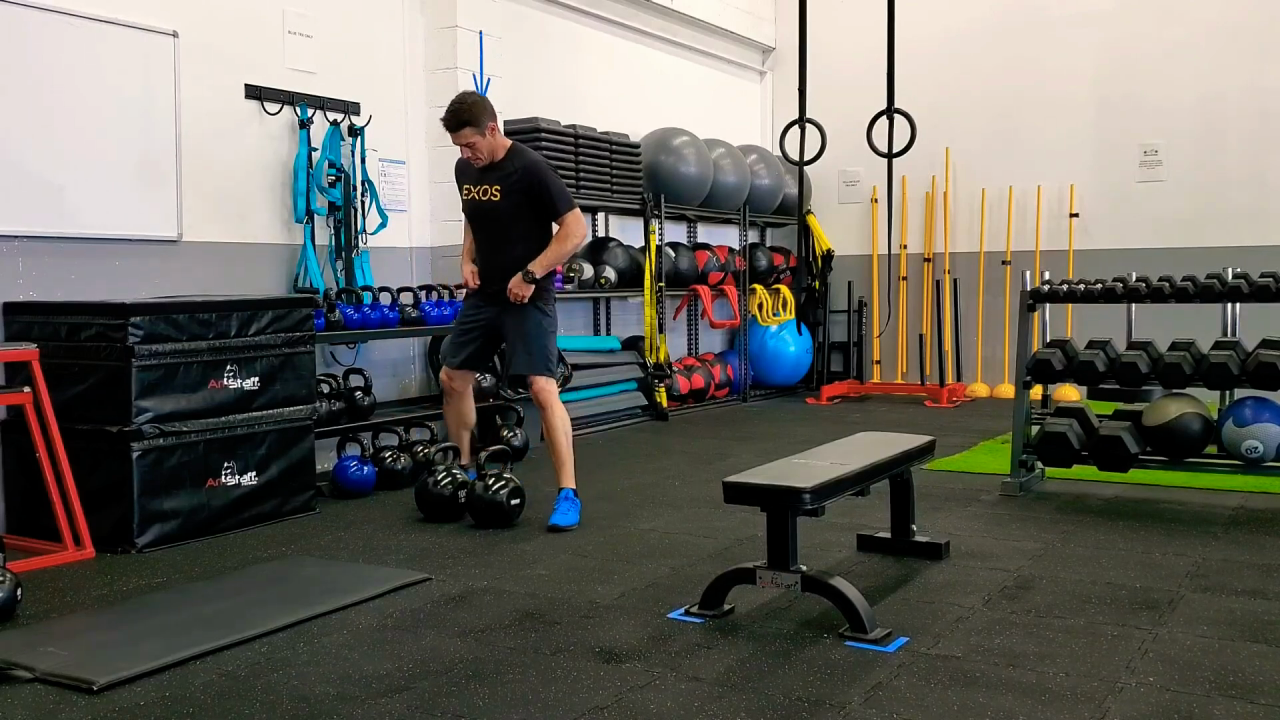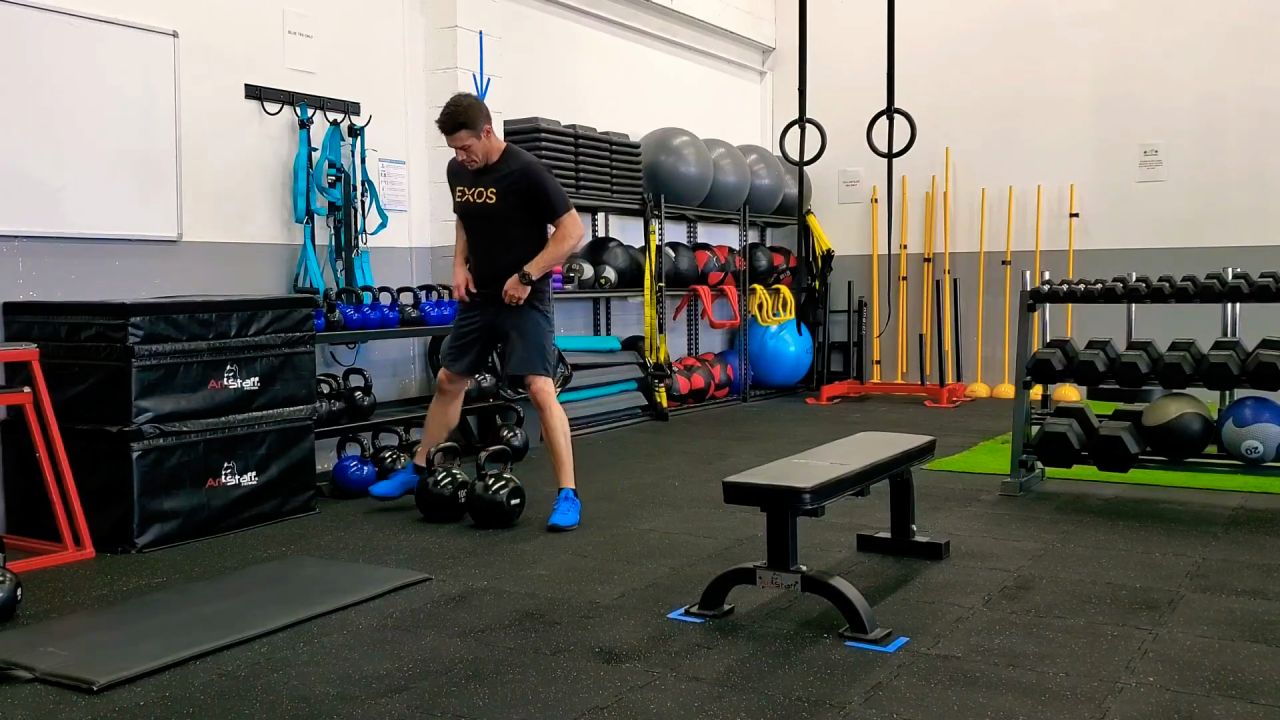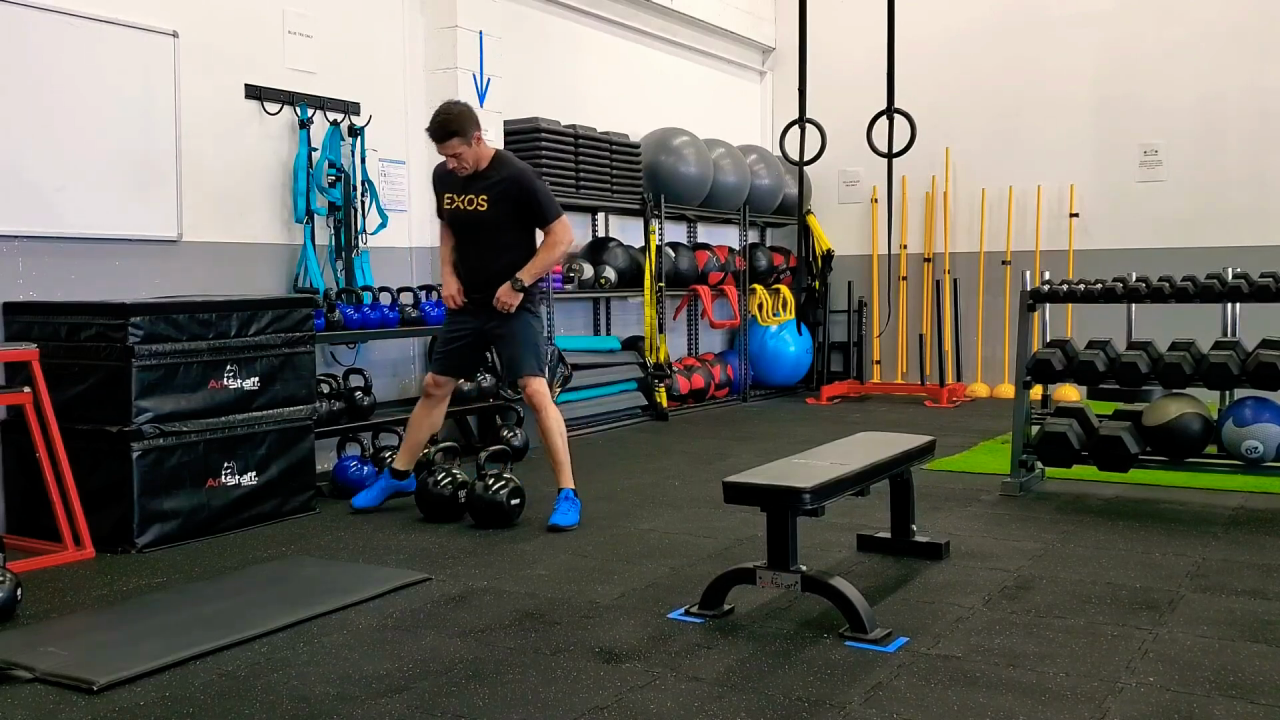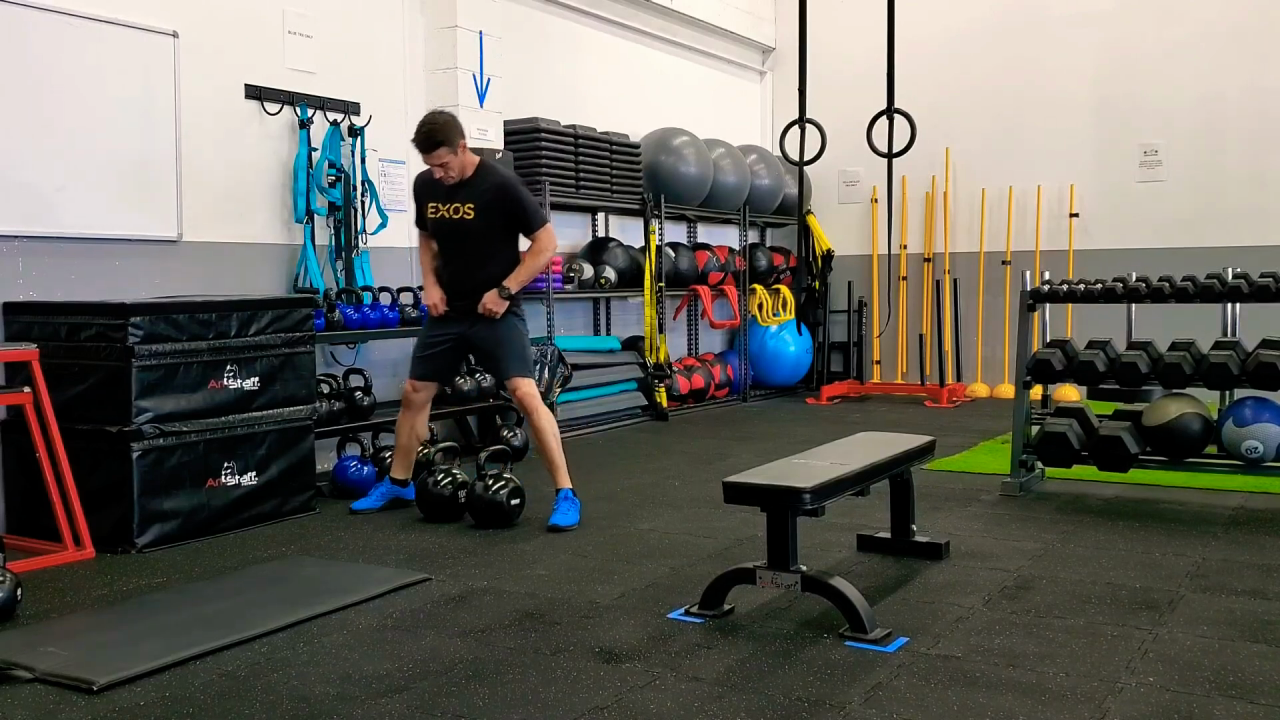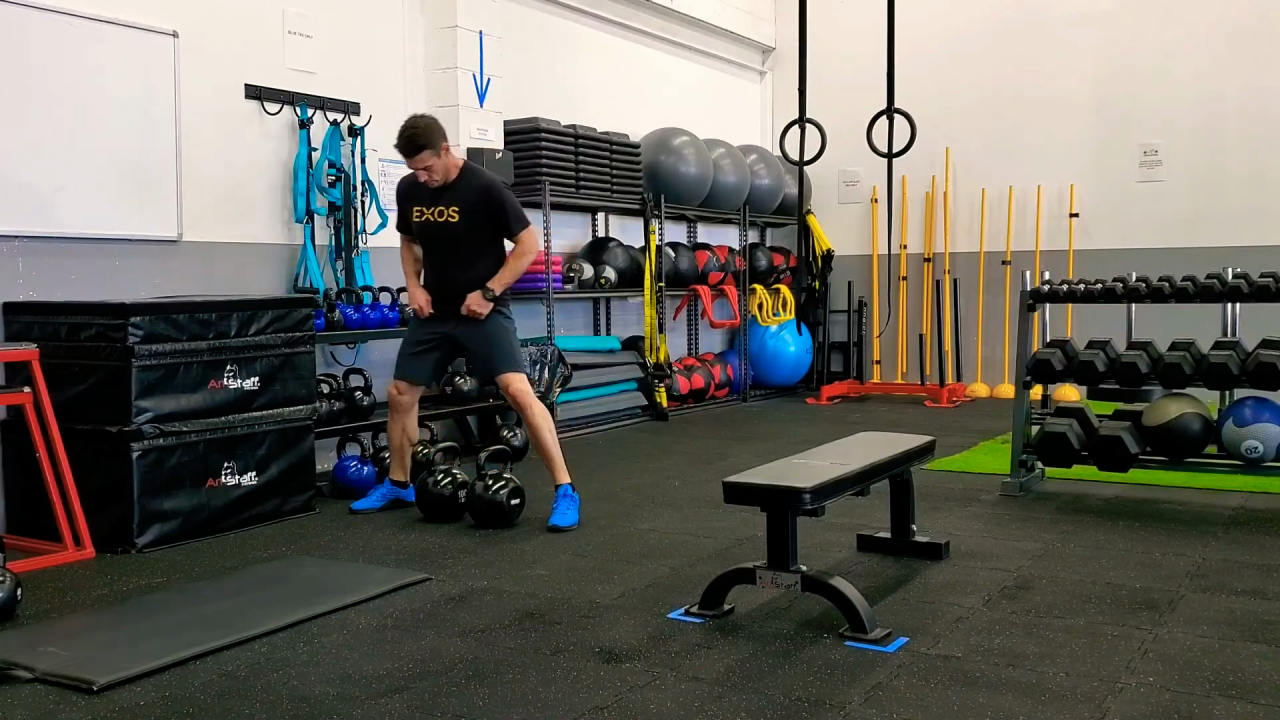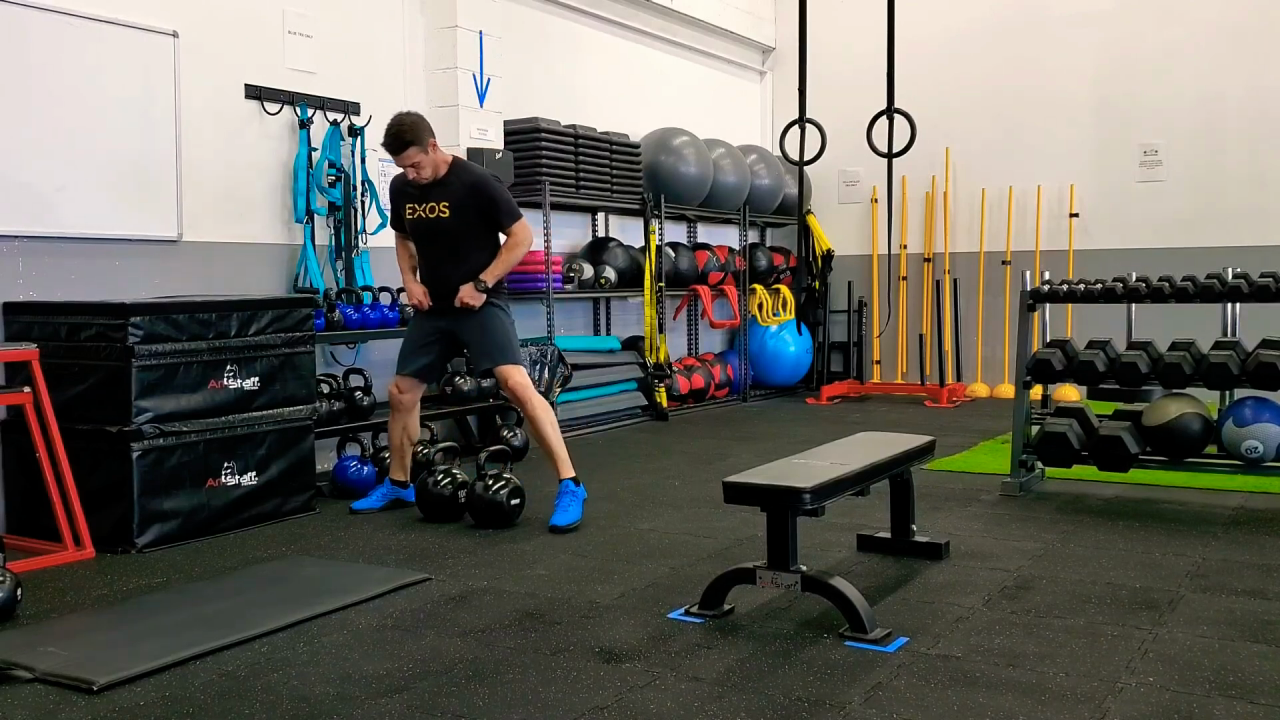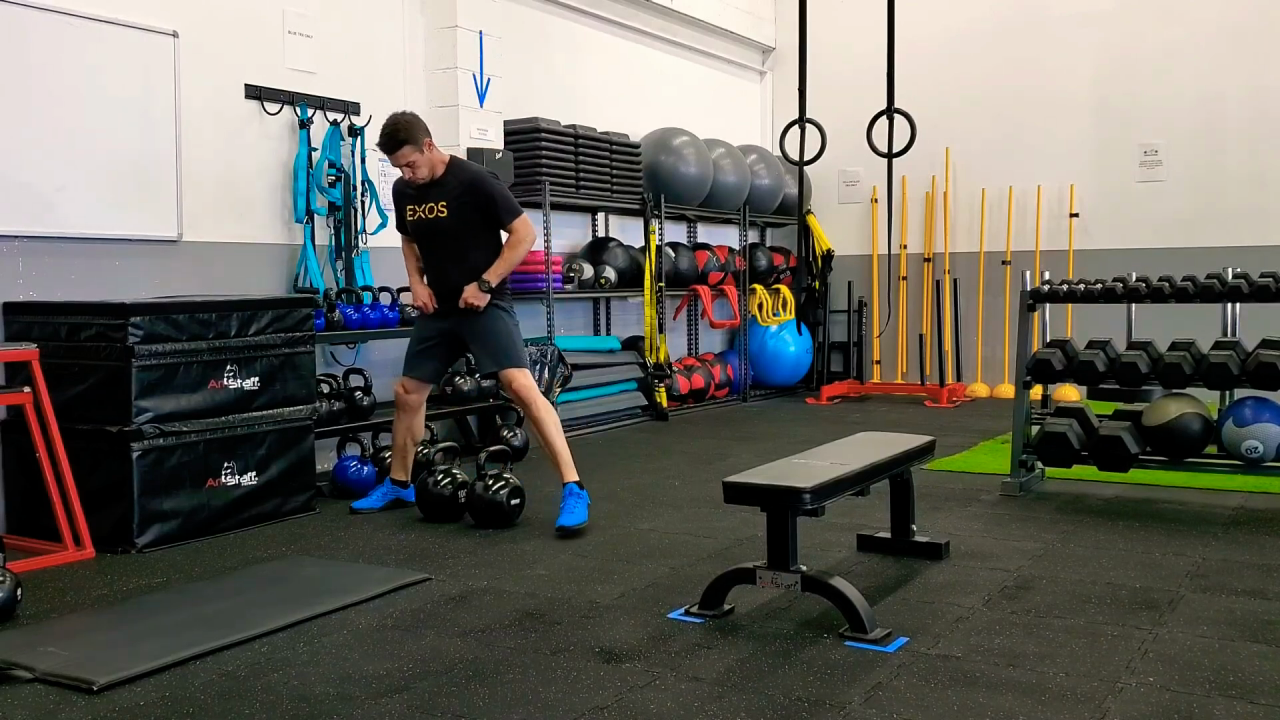
dt=0.1s
person 1, frame 1
left shoulder: (531, 168)
right shoulder: (466, 169)
left elbow: (574, 229)
left wrist: (530, 276)
right wrist: (468, 260)
left hip: (531, 296)
right hip: (488, 293)
left knee: (542, 390)
right knee: (452, 379)
left ankle: (568, 494)
right ankle: (463, 469)
person 1, frame 2
left shoulder: (526, 170)
right shoulder: (457, 170)
left elbow: (571, 229)
left wrist: (527, 276)
right wrist: (460, 265)
left hip: (522, 300)
right hip: (477, 297)
left knee: (539, 391)
right knee: (448, 383)
left ankle: (568, 495)
right ankle: (419, 470)
person 1, frame 3
left shoulder: (516, 178)
right shoulder: (442, 176)
left elbow: (561, 236)
left wrist: (519, 283)
right wrist: (448, 274)
left hip: (512, 303)
right hip: (465, 303)
left knee: (536, 392)
right knee: (434, 387)
left ankle: (567, 495)
right ankle: (399, 475)
person 1, frame 4
left shoulder: (501, 186)
right shoulder: (425, 185)
left elbow: (546, 244)
left wrist: (504, 291)
right wrist: (430, 283)
left hip: (497, 310)
right hip: (449, 310)
left knee: (525, 395)
right knee: (415, 394)
left ankle: (566, 494)
right ankle: (398, 483)
person 1, frame 5
left shoulder: (485, 189)
right shoulder: (408, 190)
left elbow: (530, 244)
left wrist: (488, 292)
right wrist: (414, 285)
left hip: (483, 309)
right hip: (434, 313)
left knee: (518, 391)
right knee: (400, 395)
left ankle: (564, 491)
right ankle: (398, 484)
person 1, frame 6
left shoulder: (476, 183)
right shoulder: (401, 188)
left elbow: (522, 237)
left wrist: (481, 284)
right wrist: (410, 279)
left hip: (479, 303)
right hip: (433, 308)
left knee: (517, 384)
right knee: (402, 393)
left ankle: (569, 486)
right ankle: (399, 485)
person 1, frame 7
left shoulder: (474, 181)
right shoulder: (403, 190)
left elbow: (523, 235)
left wrist: (485, 284)
right wrist: (416, 280)
left hip: (484, 304)
right hip: (440, 308)
left knee: (521, 386)
right knee: (407, 394)
left ankle: (573, 489)
right ankle: (399, 485)
